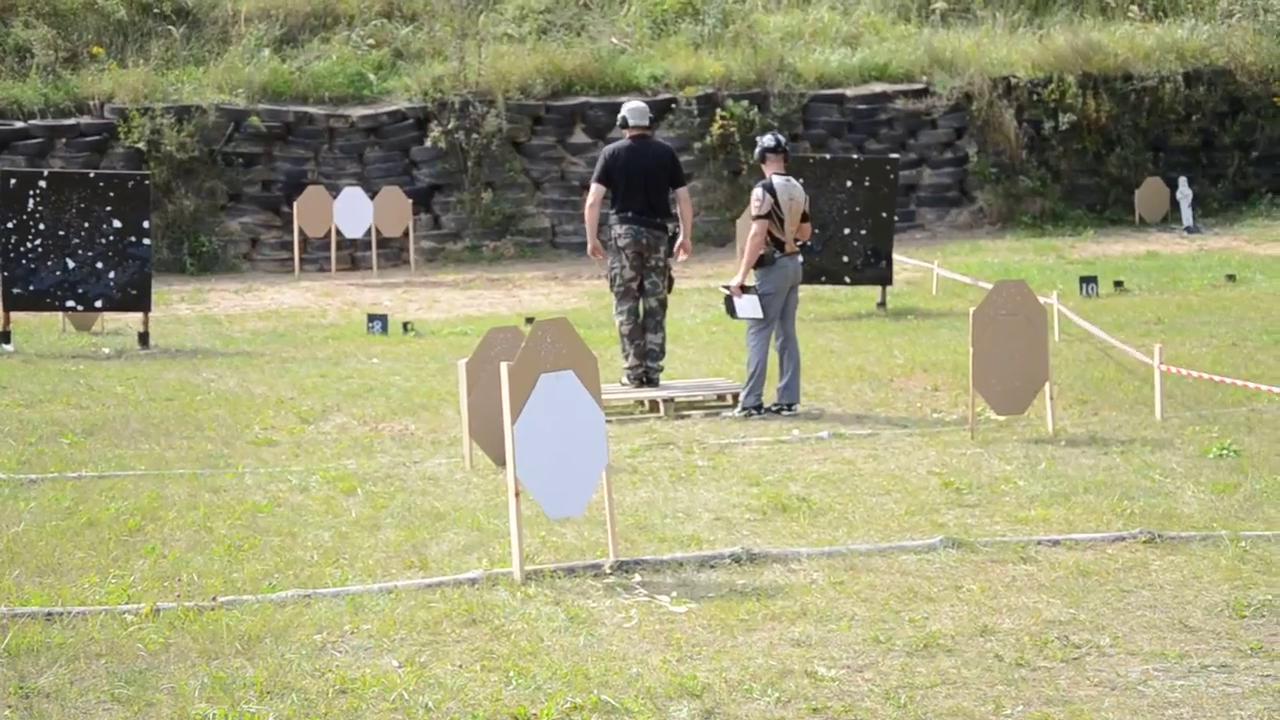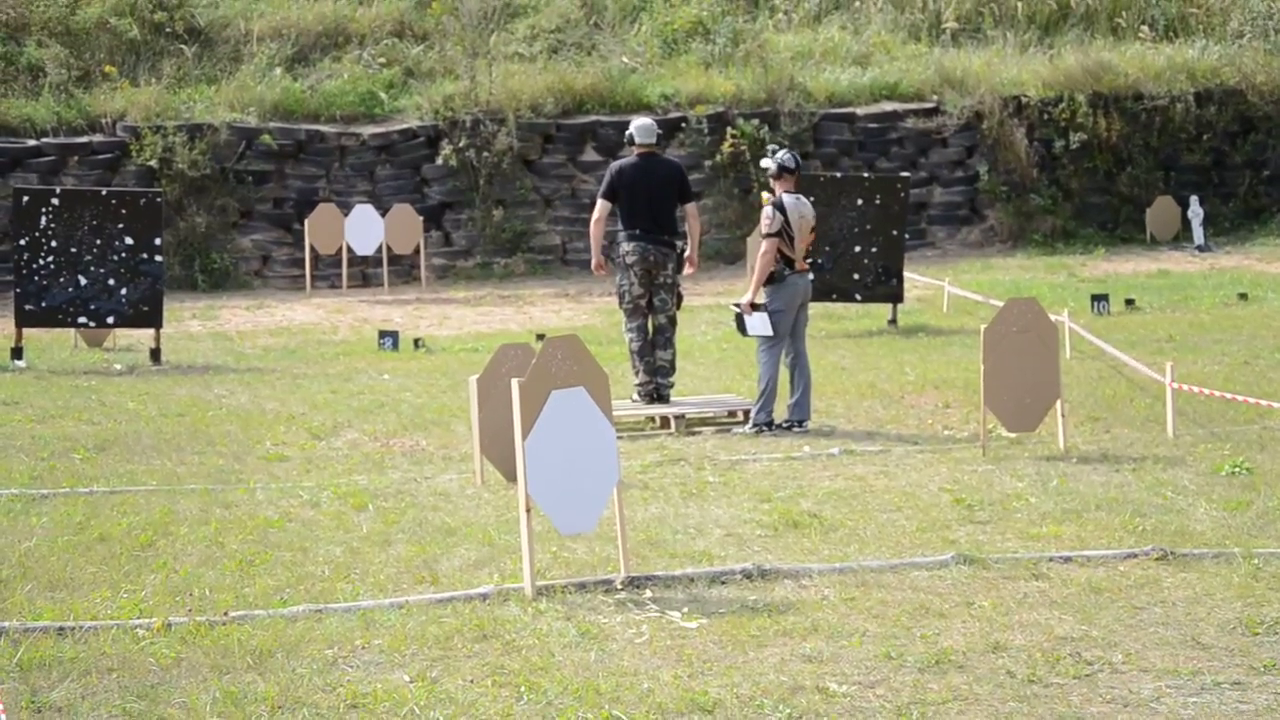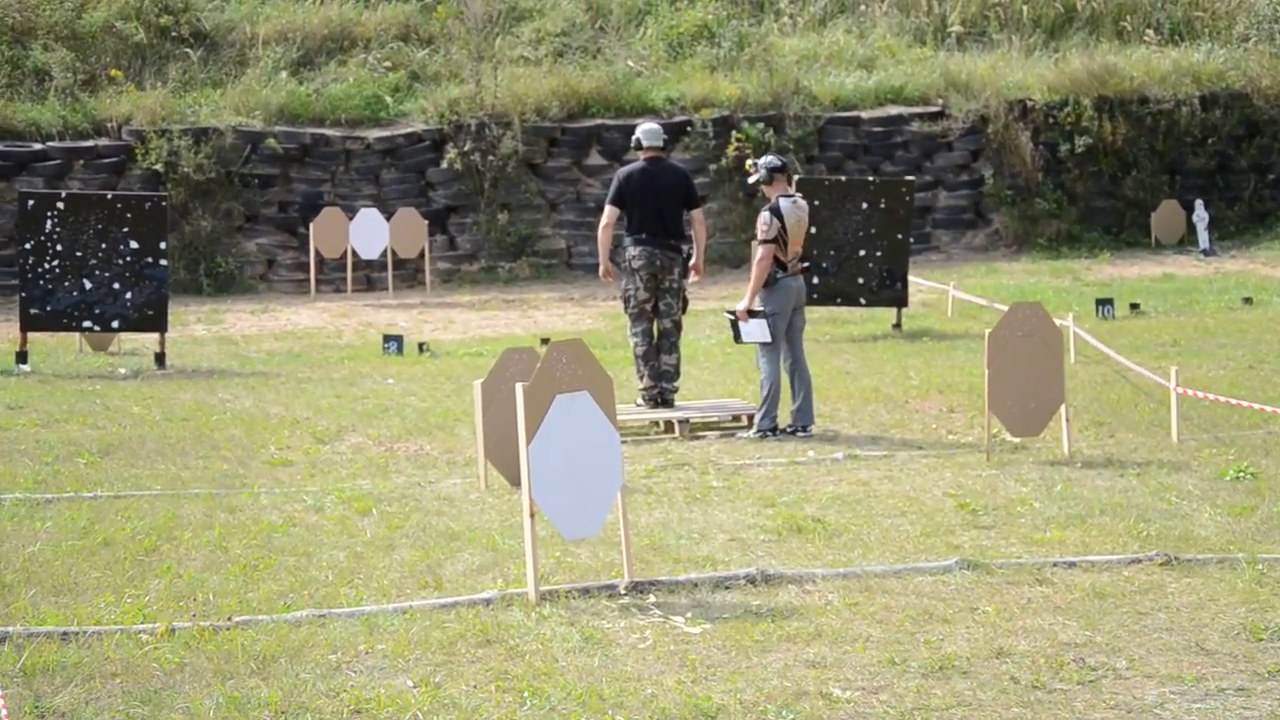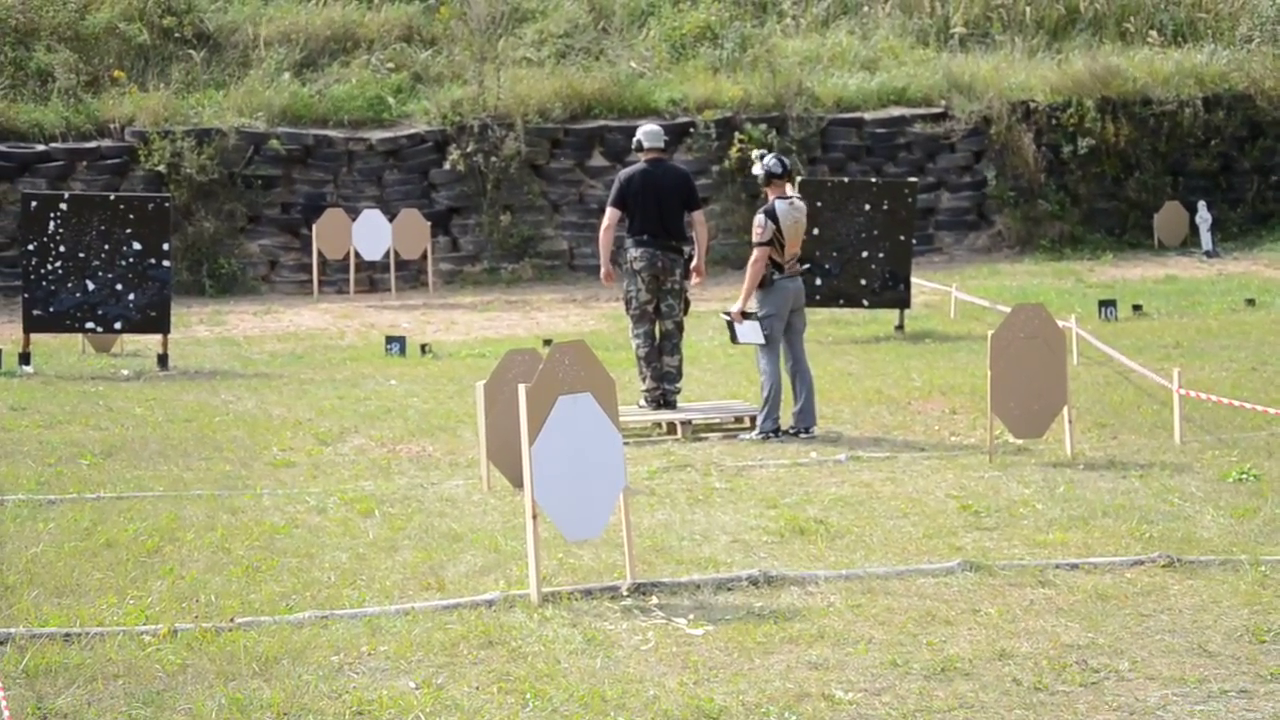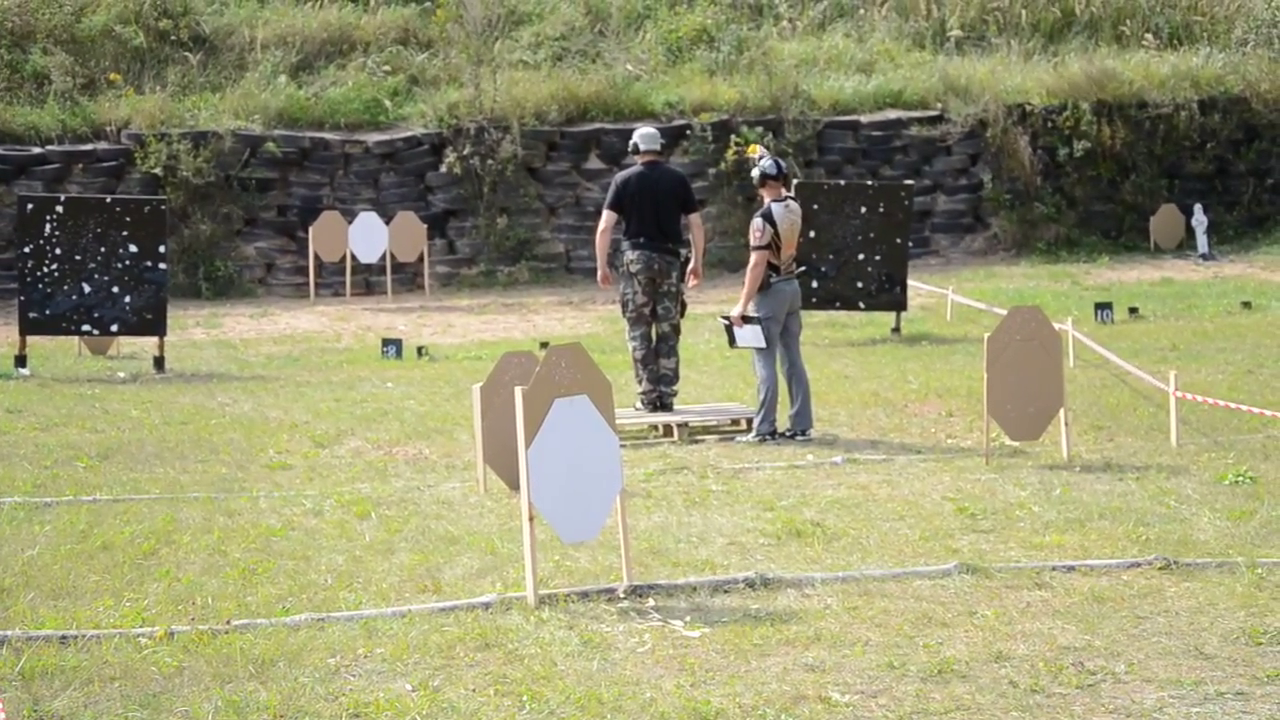
dt=1s
person 1, frame 1
left shoulder: (764, 189)
right shoulder: (798, 189)
left elbow: (757, 234)
left wrist: (741, 274)
left hip: (772, 267)
right hip: (793, 264)
left knee: (759, 333)
right knee: (787, 334)
left ankle: (751, 402)
right ankle: (788, 399)
person 1, frame 2
left shoulder: (774, 208)
right shoulder: (806, 206)
left elbow: (767, 253)
left wrist: (751, 293)
left hip: (782, 284)
right hip: (803, 281)
left knee: (769, 351)
right knee: (797, 351)
left ankle: (762, 419)
right ankle: (799, 416)
person 1, frame 3
left shoulder: (770, 212)
right shoulder: (801, 205)
left elbow: (763, 259)
left wrist: (748, 299)
right wrist: (759, 169)
left hip: (776, 287)
right hip: (797, 283)
left knee: (769, 356)
right knee: (795, 355)
left ankle: (766, 424)
right ankle: (802, 421)
person 1, frame 4
left shoulder: (766, 214)
right shoulder: (799, 206)
left elbow: (758, 261)
left wrist: (742, 300)
right wrist: (771, 164)
left hip: (773, 289)
right hip: (796, 284)
left knee: (769, 358)
right knee: (797, 357)
left ankle: (769, 425)
right ankle: (805, 422)
person 1, frame 5
left shoulder: (763, 217)
right shoulder: (794, 207)
left elbow: (757, 264)
right elbow: (783, 193)
left wrist: (742, 304)
right wrist: (770, 161)
left hip: (770, 292)
right hip: (792, 287)
left knee: (765, 361)
right knee: (793, 359)
left ankle: (765, 428)
right ankle: (801, 425)
person 2, frame 1
left shoulder: (612, 152)
right shoulder: (665, 152)
left elbow: (593, 201)
right elbow: (684, 199)
left wrist: (592, 239)
right wrist: (685, 236)
left hip: (624, 232)
right hip: (657, 233)
left knee: (626, 304)
right knee: (655, 305)
left ankle: (634, 371)
right ankle: (653, 371)
person 2, frame 2
left shoulder: (619, 169)
right shoulder: (674, 169)
left elbow: (598, 216)
right elbow: (692, 214)
left wrist: (596, 253)
right wrist: (693, 250)
left hip: (632, 249)
right hip: (666, 250)
left knee: (636, 321)
right knee: (665, 322)
left ankle: (645, 387)
right ankle: (663, 387)
person 2, frame 3
left shoulder: (626, 175)
right shoulder: (680, 175)
left elbow: (607, 222)
right elbow: (698, 220)
left wrist: (604, 260)
right wrist: (698, 257)
left hip: (639, 254)
right hip: (672, 255)
left knee: (641, 326)
right knee: (670, 327)
left ankle: (649, 392)
right ankle: (667, 391)
person 2, frame 4
left shoulder: (627, 177)
right shoulder: (682, 176)
left elbow: (608, 224)
right elbow: (699, 222)
left wrist: (605, 263)
right wrist: (700, 259)
left hip: (640, 255)
right hip: (673, 256)
left knee: (643, 327)
right knee: (672, 328)
left ankle: (652, 393)
right ankle: (670, 393)
person 2, frame 5
left shoulder: (624, 180)
right shoulder: (678, 179)
left elbow: (605, 227)
right elbow: (696, 224)
left wrist: (602, 265)
right wrist: (697, 261)
left hip: (636, 258)
right hip: (669, 259)
left knee: (639, 330)
right knee: (668, 330)
left ankle: (649, 395)
right ankle: (666, 395)
